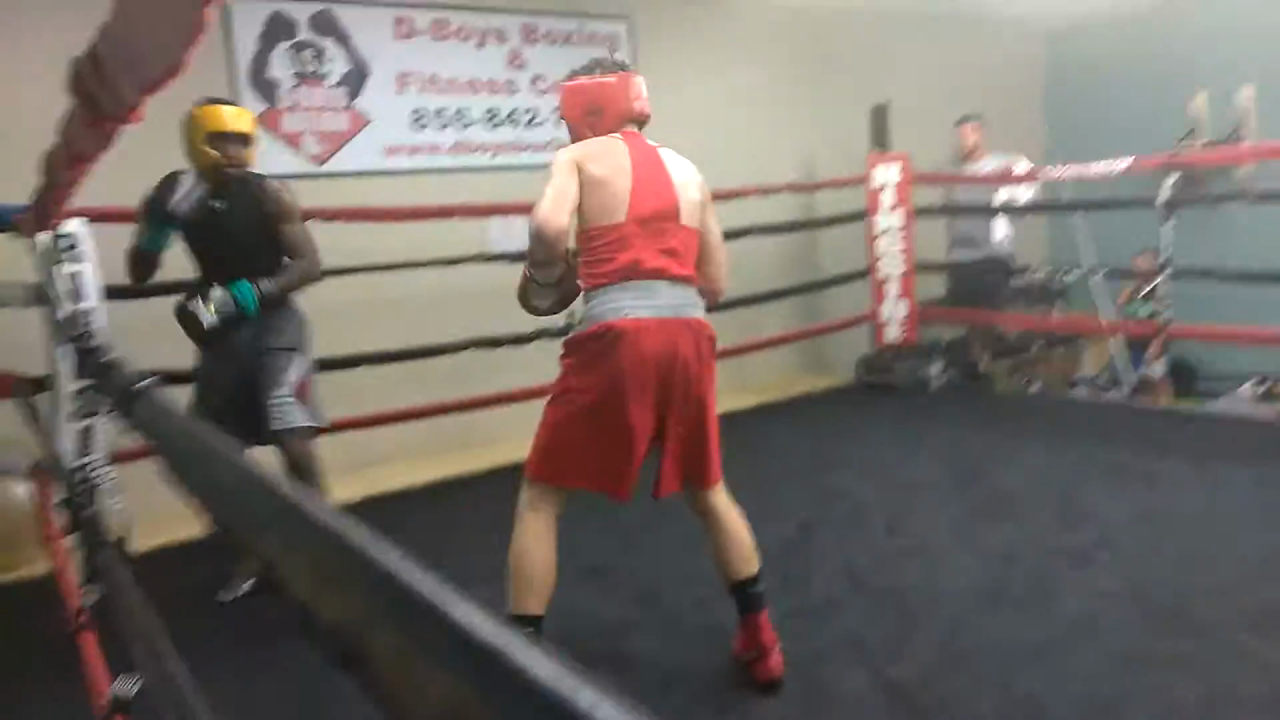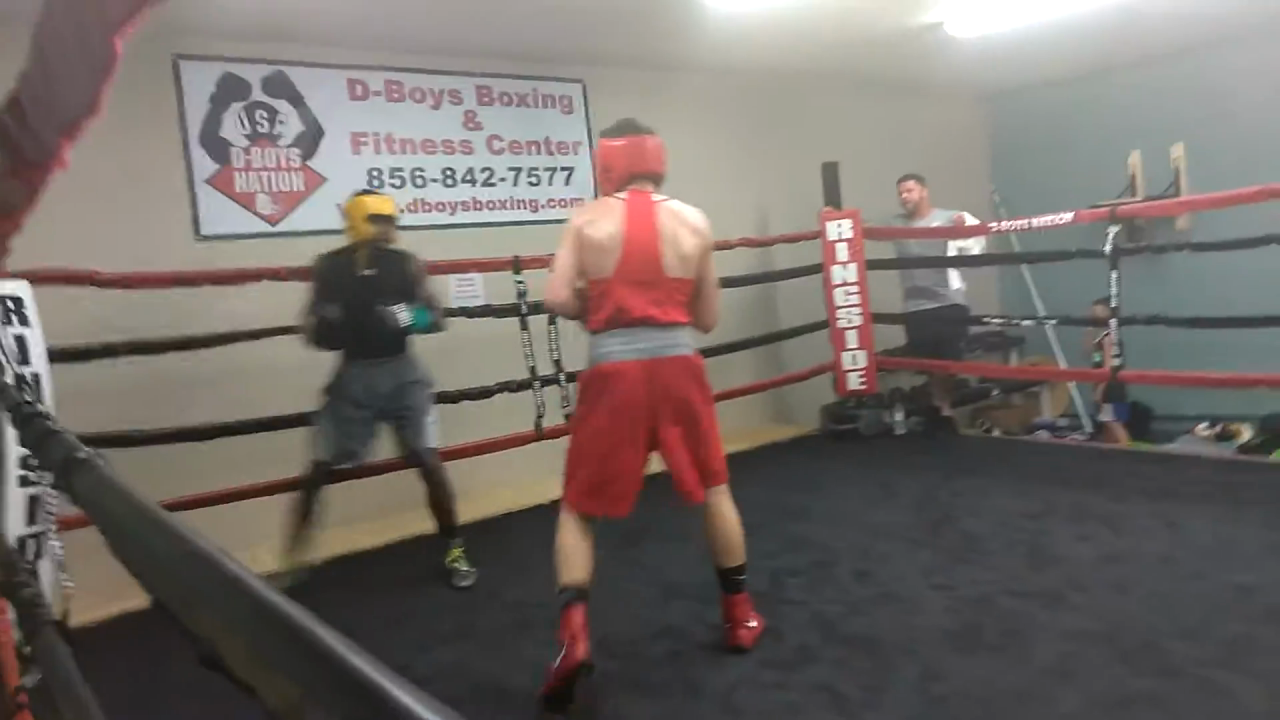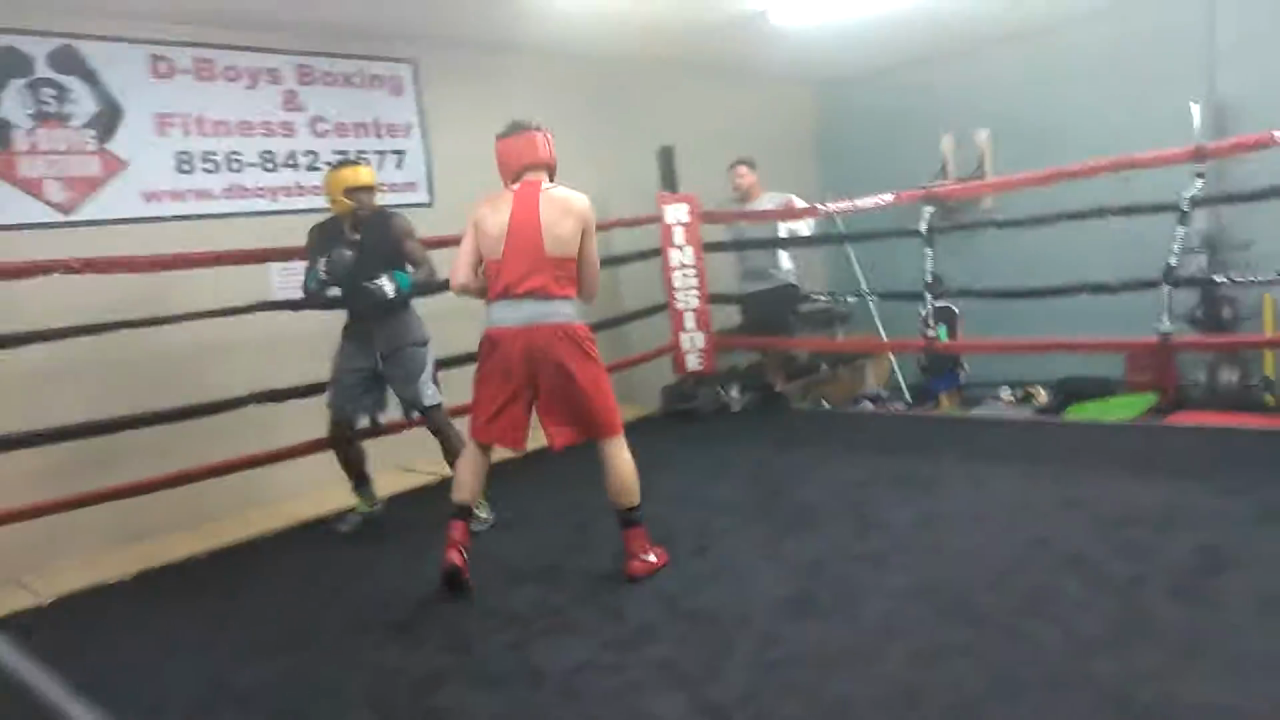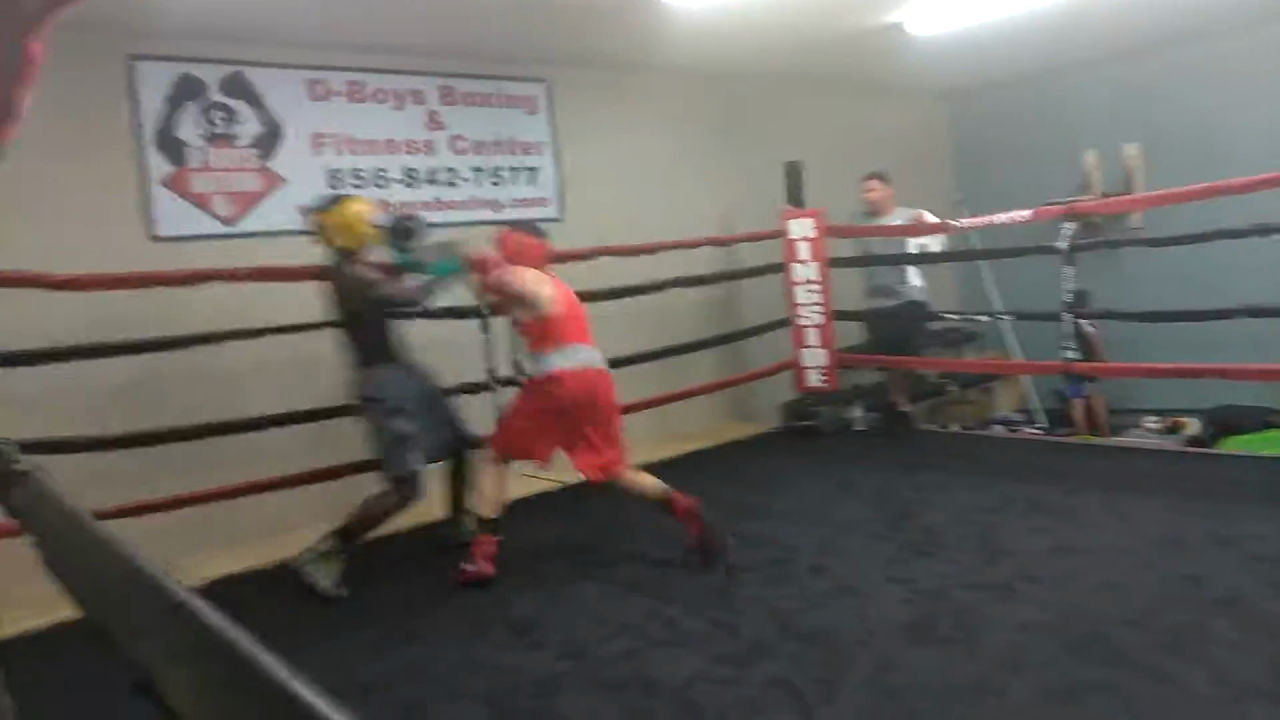
dt=1s
person 1, frame 1
left shoulder: (581, 158)
right shoulder: (688, 171)
left elbow: (550, 229)
right elbow: (715, 285)
left wrist: (543, 278)
left hip: (614, 337)
right hip: (688, 335)
left knee: (540, 497)
right knee: (707, 490)
right ankle: (759, 640)
person 1, frame 2
left shoulder: (586, 219)
right shoulder: (692, 219)
left elbow: (558, 299)
right elbow: (709, 317)
left wrist: (604, 310)
left hip: (612, 372)
right hip: (680, 366)
left knee: (578, 509)
right knee: (713, 492)
left ankle: (574, 633)
right ankle: (741, 614)
person 1, frame 3
left shoulder: (486, 211)
right shoulder: (576, 204)
left elbow: (461, 282)
right elbow: (590, 288)
left hip: (504, 334)
right hip: (560, 330)
left knee: (480, 442)
right knee: (610, 436)
left ankle: (456, 542)
right ankle: (638, 550)
person 1, frame 4
left shoulder: (517, 275)
right shoulder: (548, 282)
left hip: (557, 379)
right hip: (591, 378)
left knee: (494, 459)
right knee: (615, 472)
left ankle: (482, 555)
right ankle: (685, 510)
person 2, frame 1
left shoulder: (265, 193)
right shoulder: (178, 192)
left elbow: (308, 264)
right elbow: (138, 274)
left wrist: (243, 298)
right wrist: (156, 224)
left hip: (272, 330)
right hip: (220, 337)
left knee: (295, 453)
right ankle: (255, 556)
person 2, frame 2
left shoulder: (406, 264)
right shoulder: (329, 267)
left elbow: (436, 317)
right elbow: (313, 325)
left wrist: (410, 318)
right wrist: (320, 328)
left hip: (401, 371)
right hip: (353, 375)
left knee: (429, 465)
right knee: (318, 473)
left ankle: (453, 550)
right ankle: (293, 559)
person 2, frame 3
left shoulder: (392, 223)
right shoulder: (322, 235)
left elbow: (427, 271)
right elbow: (311, 292)
left wrist: (397, 282)
right wrist: (321, 275)
left hip: (400, 328)
right hip: (358, 333)
left knee: (435, 417)
right knee: (341, 429)
left ankle: (474, 497)
right ankle: (366, 498)
person 2, frame 4
left shoulder: (359, 268)
right shoulder: (353, 272)
left elbow: (398, 288)
right elbow: (409, 297)
left wrist: (406, 256)
right wrist: (441, 272)
left hip: (396, 372)
right hip: (386, 380)
left knee: (460, 444)
right knee: (404, 487)
left ankle: (462, 520)
right ankle: (322, 554)
person 3, frame 1
left shoulder: (1004, 164)
left elbow: (1024, 199)
left wrist: (1012, 181)
left hip: (992, 254)
right hip: (959, 256)
left knee: (991, 312)
left ankle: (986, 362)
right ankle: (977, 362)
person 3, frame 2
left shoulder: (950, 218)
right shoulder: (896, 224)
left elbow: (976, 240)
left hip: (948, 304)
right hip: (915, 307)
left knee: (947, 362)
left ankle: (945, 410)
right ankle: (939, 410)
person 3, frame 3
left shoulder: (782, 202)
right shoulder: (731, 210)
left elbow: (804, 230)
left hip: (781, 284)
right hip: (750, 289)
left knee: (783, 338)
left ankle: (784, 385)
right ankle: (776, 386)
person 3, frame 4
left shoulder: (913, 217)
right shoulder: (860, 223)
left elbow: (935, 246)
left hip: (908, 301)
right hip: (875, 305)
left knee: (908, 358)
left ankle: (906, 406)
right ankle: (899, 407)
